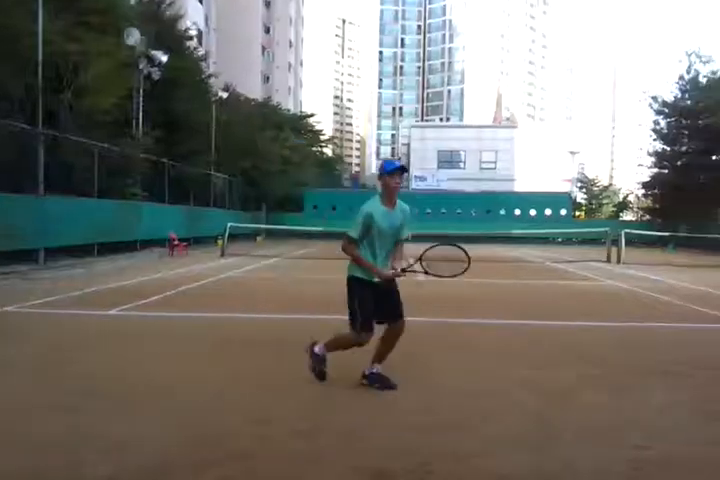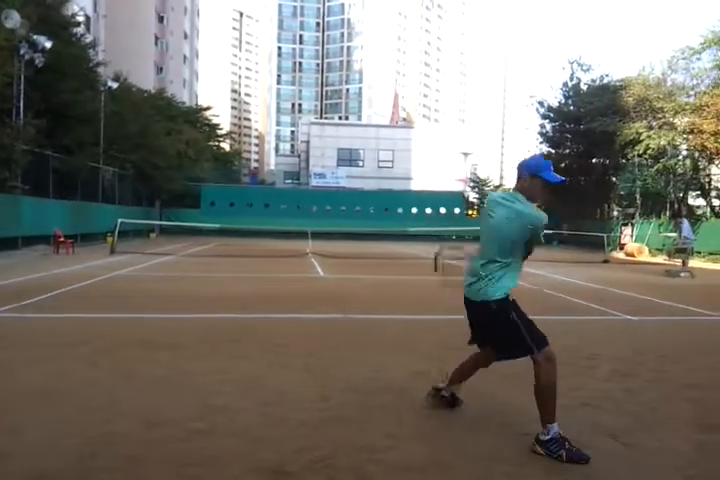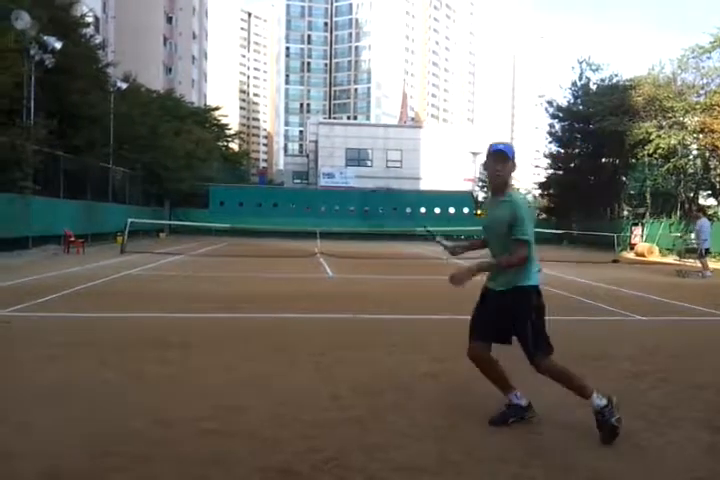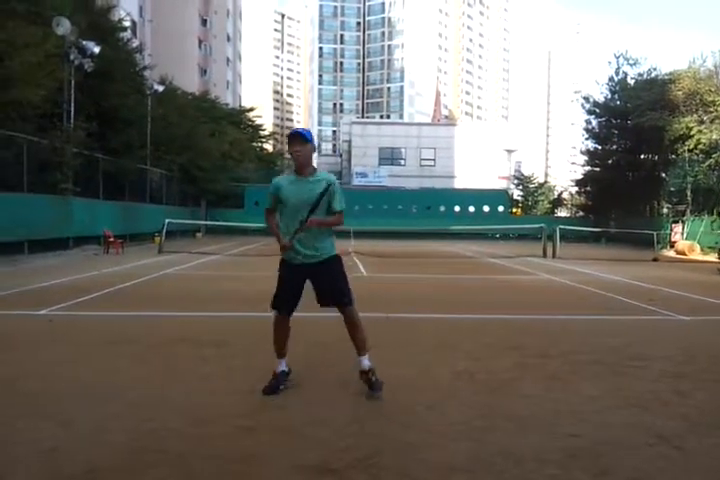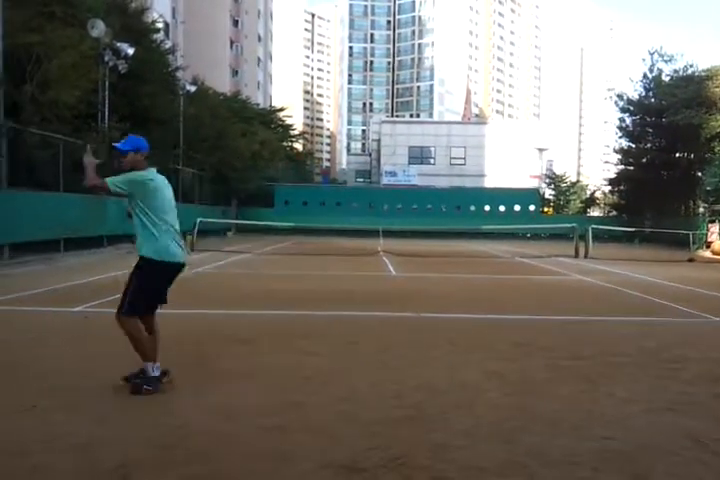
dt=1s
person 1, frame 1
left shoulder: (404, 210)
right shoulder: (369, 210)
right elbow: (347, 246)
left wrist: (395, 264)
right wrist: (374, 269)
left hip: (385, 277)
right hip: (361, 277)
left knee: (397, 326)
right knee: (362, 336)
left ankle: (373, 371)
right ankle: (320, 350)
person 1, frame 2
left shoulder: (493, 200)
right shoulder: (536, 218)
right elbow: (523, 254)
left hip: (474, 292)
right hip: (494, 298)
left knee: (490, 352)
right knee: (545, 358)
left ankle: (444, 391)
right ankle: (548, 436)
person 1, frame 3
left shoulder: (517, 204)
right shoulder: (490, 201)
left elbow: (522, 255)
left wrist: (474, 270)
right wrist: (465, 247)
left hip: (522, 289)
right hip: (496, 287)
left knee: (542, 362)
right knee: (477, 351)
left ankle: (602, 406)
right ankle: (518, 402)
person 1, frame 4
left shoulder: (328, 181)
right shoulder: (279, 183)
left elbow: (339, 218)
right elbow: (270, 215)
left wrist: (318, 221)
right wrist: (279, 238)
left hip: (325, 256)
right hip: (292, 259)
left knee: (348, 310)
right knee: (282, 316)
left ankle: (366, 368)
right ankle: (282, 370)
person 1, frame 5
left shoulder: (138, 180)
right shoulder: (160, 181)
left elbow: (92, 183)
left wrist: (89, 163)
left hip: (156, 257)
right hip: (174, 257)
left knee: (126, 317)
right knee: (143, 312)
left ankle: (153, 374)
right ankle: (152, 368)
